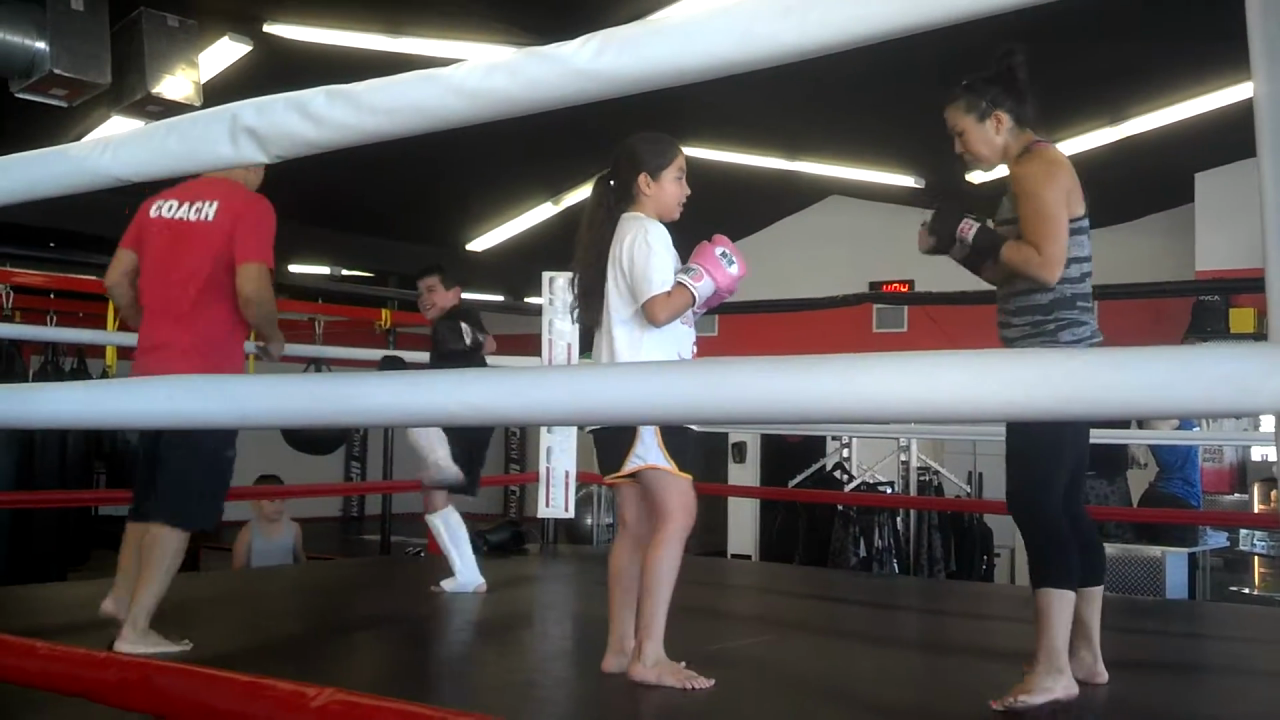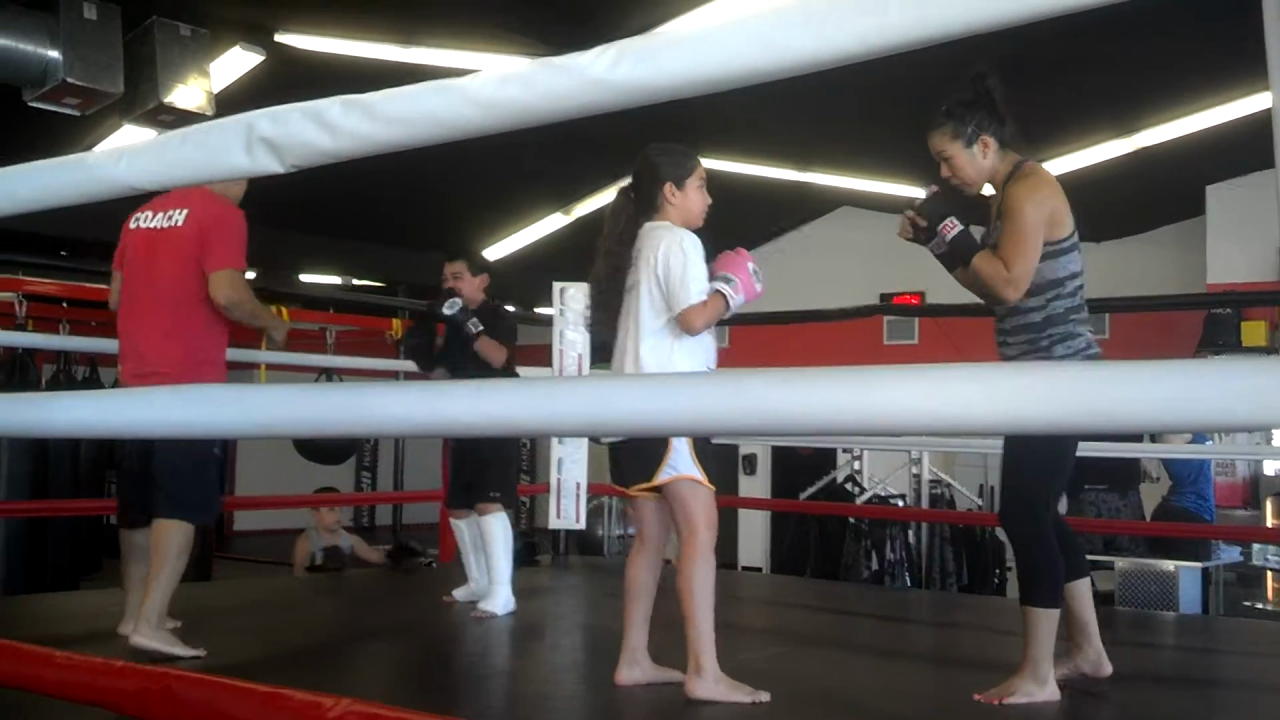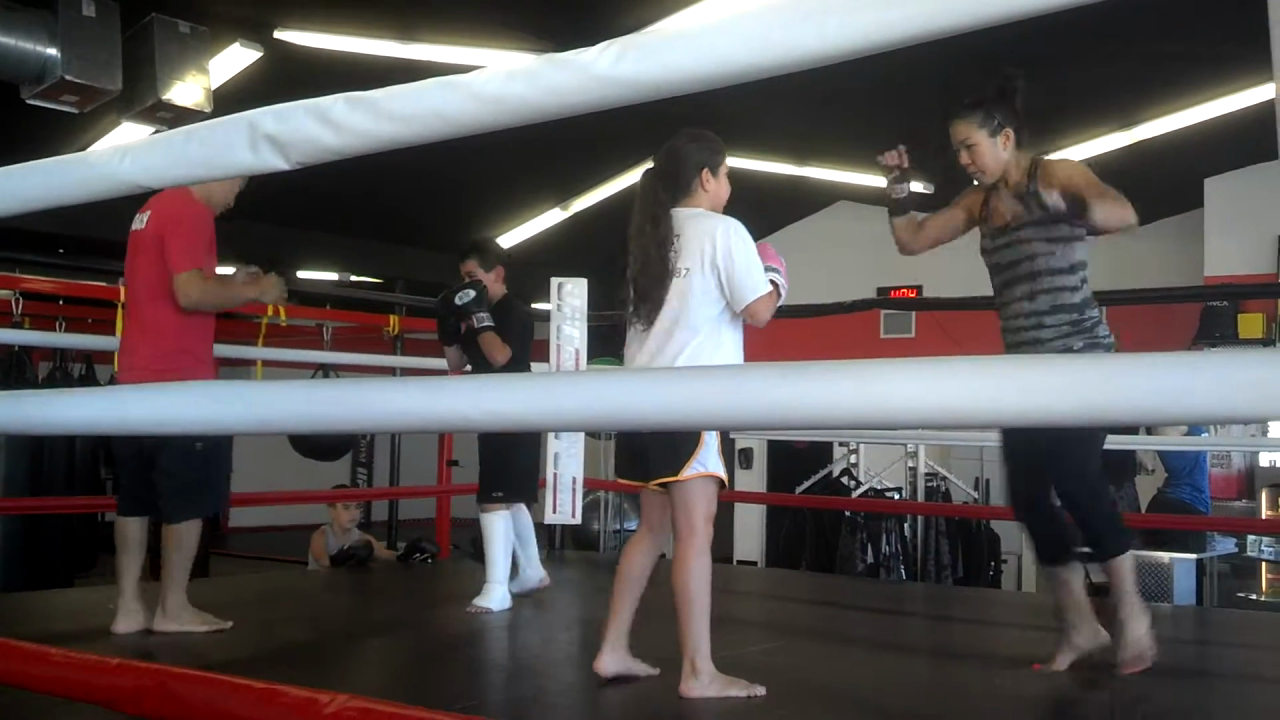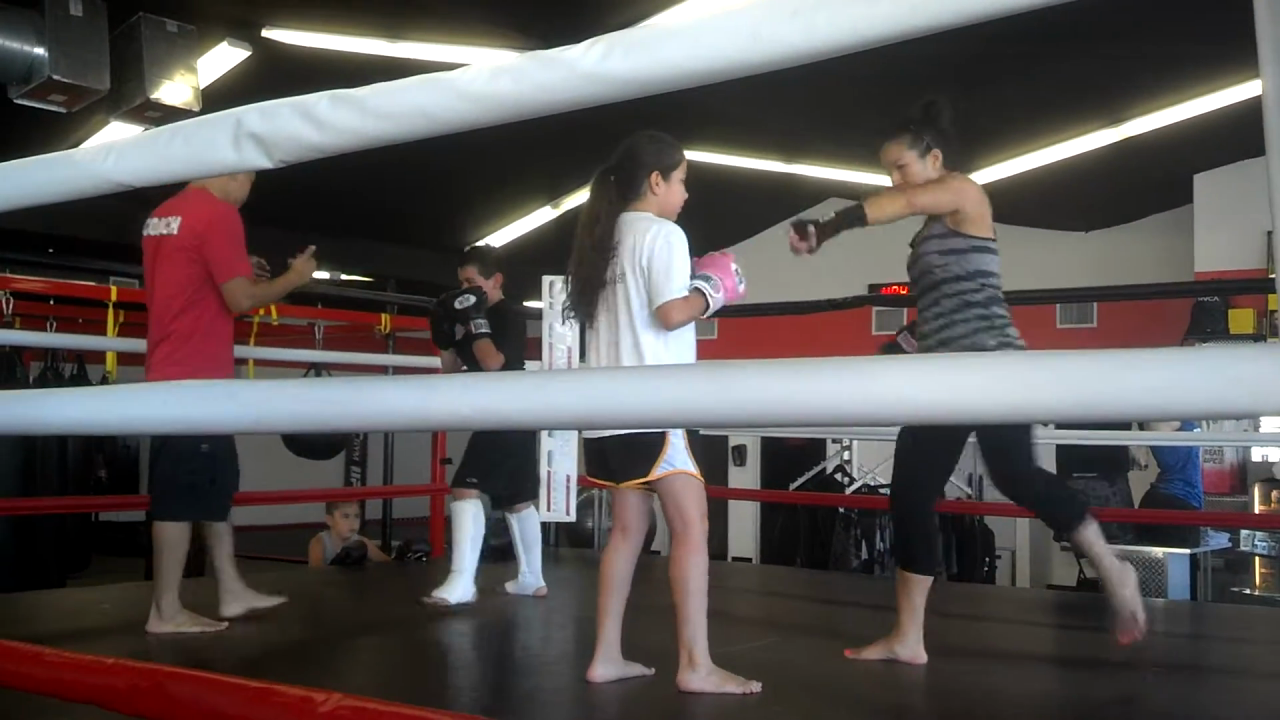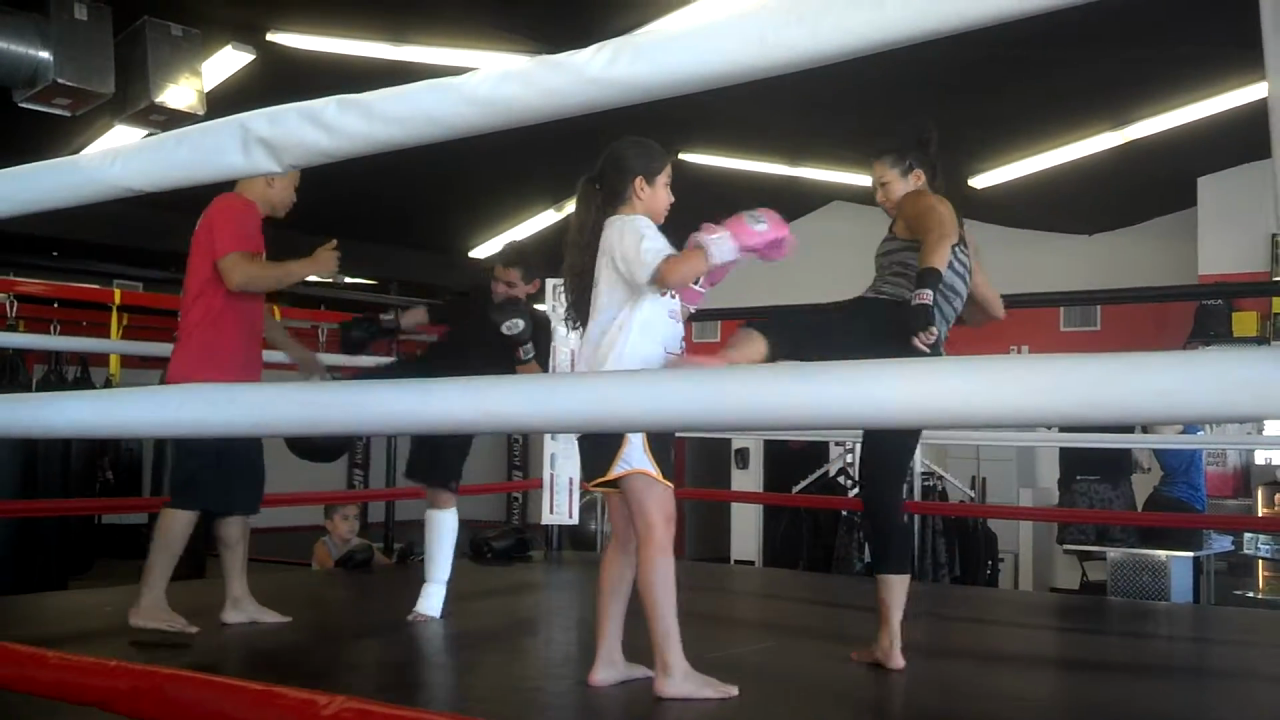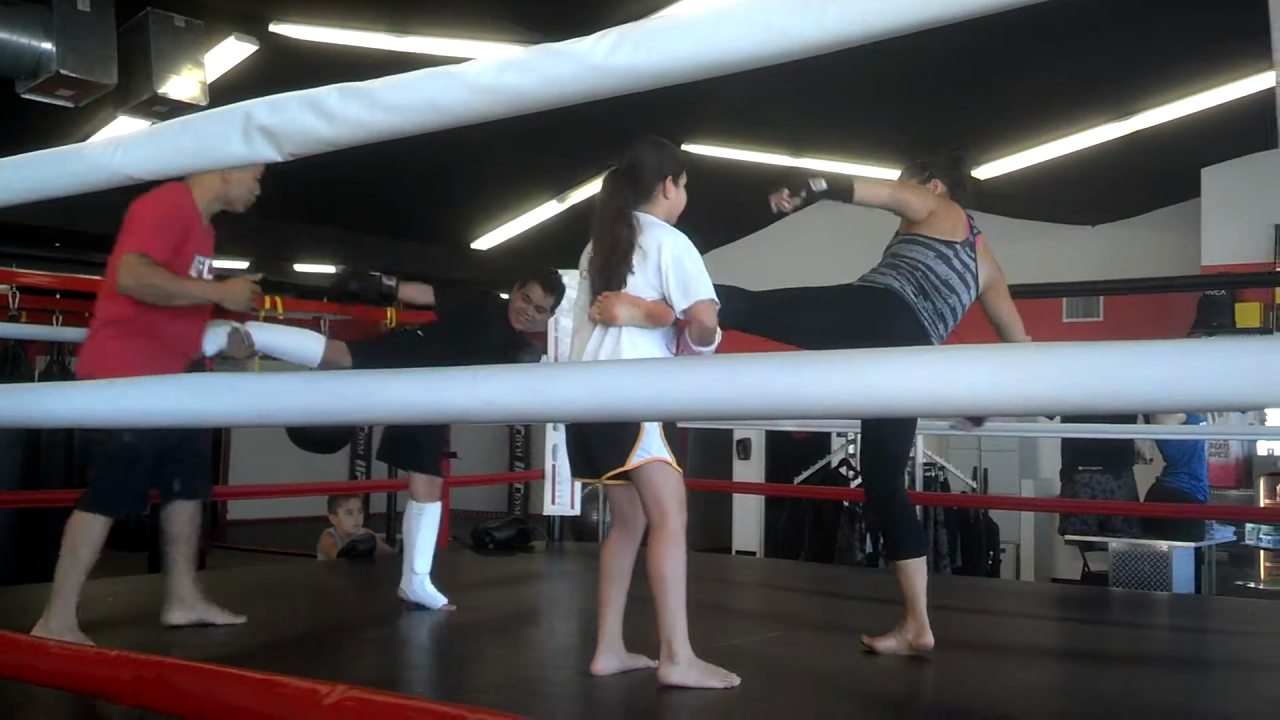
dt=0.5s
person 1, frame 1
left shoulder: (1036, 166)
right shoulder: (1038, 169)
left elbow: (1046, 267)
left wrist: (973, 231)
right wrist: (958, 247)
right hip: (1065, 359)
left knee: (1034, 503)
right knee: (1064, 504)
left ankle: (1053, 671)
right ankle: (1086, 653)
person 1, frame 2
left shoulder: (1029, 187)
right shoulder: (1007, 196)
left elbow: (1010, 287)
right elbow: (990, 287)
left wrist: (954, 227)
right wrist: (935, 241)
left hip: (1055, 373)
left knee: (1024, 515)
right knee: (1039, 512)
left ankle: (1038, 675)
right ankle: (1087, 648)
person 1, frame 3
left shoulder: (1057, 173)
right shoulder: (979, 200)
left elbow: (1123, 214)
right elbow: (910, 241)
left wrist: (1046, 200)
right wrist: (898, 184)
left hip: (1080, 356)
right hip: (1026, 363)
left knee: (1078, 483)
right knee: (1026, 491)
left ankle: (1131, 615)
right ankle: (1081, 625)
person 1, frame 4
left shoulder: (961, 190)
right shoulder: (933, 221)
left elbow: (895, 206)
left wrist: (822, 227)
right wrist: (905, 343)
left hip: (987, 355)
left knee: (1014, 475)
right knee: (910, 494)
left ankle: (1111, 570)
right ankle: (907, 637)
person 1, frame 5
left shoulder: (927, 203)
right shoulder: (960, 240)
left elbow: (935, 247)
right elbow: (994, 309)
left wrist: (922, 300)
left hip: (879, 326)
right hip: (914, 361)
left knee: (772, 330)
right knee: (884, 496)
left ankle: (721, 364)
right ankle: (889, 640)
person 1, frame 6
left shoulder: (935, 207)
right shoulder: (986, 261)
left elbow: (886, 193)
right elbow: (1018, 343)
left wrist: (812, 189)
left hip: (873, 311)
right hip: (909, 348)
left knee: (749, 305)
right knee: (885, 485)
right ankle: (917, 625)
person 2, frame 1
left shoulder: (627, 232)
right shoulder: (646, 232)
right elbow: (659, 310)
left wrist: (704, 291)
right wrist: (705, 276)
right hip: (642, 401)
left knee: (638, 523)
right knee: (676, 516)
left ankle: (622, 647)
right ankle: (650, 655)
person 2, frame 2
left shoulder: (639, 246)
right shoulder: (678, 241)
right elbow: (695, 318)
left wrist: (717, 291)
right wrist: (733, 287)
left knee: (652, 536)
right knee: (699, 529)
left ankle: (634, 659)
right ankle: (705, 671)
person 2, frame 3
left shoulder: (654, 234)
right shoulder: (723, 230)
right elbow: (758, 311)
right wrist: (776, 277)
left knee: (653, 529)
right knee: (696, 531)
left ankle: (612, 649)
right ankle: (699, 671)
person 2, frame 4
left shoulder: (610, 237)
right shoulder: (662, 234)
right elbow: (672, 313)
left wrist: (700, 287)
right wrist: (716, 287)
left knee: (627, 528)
right knee: (690, 526)
left ankle: (606, 655)
right ankle: (695, 664)
person 2, frame 5
left shoulder: (616, 234)
right shoulder: (631, 229)
left elbow: (657, 307)
right elbow: (674, 273)
left wrist: (705, 256)
right wrist: (732, 239)
left hip: (620, 405)
right hip: (623, 404)
left knee: (628, 534)
right knee: (657, 528)
left ankle: (608, 658)
right ankle: (672, 668)
person 2, frame 6
left shoulder: (600, 242)
right shoulder: (668, 241)
right elbow: (700, 318)
right wrist: (700, 343)
left knee: (629, 520)
right knee: (669, 516)
left ankle: (609, 648)
right ankle: (678, 657)
person 3, frame 1
left shoulder: (158, 201)
right shoulder: (250, 207)
left elbow: (116, 280)
right elbow: (252, 290)
right wrist: (271, 336)
left hip: (150, 370)
right hip: (205, 374)
left knee: (152, 496)
right knee: (182, 507)
left ankle: (121, 597)
right ankle: (135, 629)
person 3, frame 2
left shoulder: (144, 213)
right shoulder: (222, 213)
left elbow: (116, 298)
right elbow: (225, 294)
right wrist: (269, 323)
left hip: (137, 382)
right hip: (190, 383)
left knee: (138, 503)
right knee: (182, 504)
left ankle: (135, 612)
right ankle: (149, 622)
person 3, frame 3
left shoulder: (154, 209)
right shoulder: (191, 212)
right elbow: (190, 294)
left wrist: (231, 286)
right wrist: (256, 290)
left hip: (140, 379)
right hip: (180, 381)
left knee: (137, 498)
right knee: (189, 498)
left ankle: (128, 607)
right ankle: (173, 607)
person 3, frame 4
left shoulder: (162, 215)
right shoulder: (218, 215)
right elbow: (240, 300)
left wrist: (236, 271)
right wrist: (293, 277)
left hip: (172, 375)
right hip: (195, 379)
left knee: (212, 486)
right knee: (181, 496)
left ankle: (233, 591)
right ankle: (166, 611)
person 3, frame 5
left shoulder: (235, 216)
right shoulder: (235, 209)
right elbow: (240, 277)
left wrist: (293, 348)
right wrist: (310, 266)
left hip: (227, 379)
right hip: (209, 378)
left knee: (235, 491)
right knee: (195, 491)
left ankle: (237, 600)
right ankle: (149, 601)
person 3, frame 6
left shoulder: (200, 226)
right shoulder: (164, 204)
right elbow: (128, 278)
left wrist: (226, 341)
right wrist: (217, 292)
left hip: (162, 377)
right hip: (119, 374)
left knee: (188, 479)
right knee: (107, 497)
left ankle: (186, 598)
right ankle: (55, 621)
person 4, frame 1
left shoulder: (459, 319)
right shoulder: (444, 331)
left elbow: (490, 345)
left wrist: (473, 340)
right knee: (434, 501)
left ankle: (443, 465)
right ankle: (469, 577)
person 4, frame 2
left shoulder: (497, 315)
right shoulder: (456, 327)
left elbow: (498, 358)
right elbow: (442, 379)
left wrist: (468, 320)
right wrist: (423, 356)
left knee: (489, 504)
right knee: (459, 508)
left ankle: (501, 593)
right ankle: (479, 583)
person 4, frame 3
left shoulder: (515, 311)
right shoulder: (486, 312)
left elbow: (499, 357)
right elbow: (456, 364)
left wrist: (478, 314)
right wrist: (449, 326)
left knee: (494, 500)
right knee: (510, 500)
left ankle: (497, 588)
right ankle: (532, 571)
person 4, frame 4
left shoulder: (508, 317)
right shoulder: (480, 319)
left elbow: (493, 364)
right elbow: (452, 367)
left wrist: (475, 320)
right wrist: (444, 333)
left knee: (466, 490)
right knee: (517, 500)
left ankle: (461, 582)
right ankle: (531, 578)
person 4, frame 5
left shoulder: (536, 326)
right shoulder: (476, 301)
right elbow: (428, 314)
left wrist: (522, 341)
right wrist: (383, 323)
right hip: (419, 377)
left knee: (442, 495)
left ankle: (433, 592)
person 4, frame 6
left shoulder: (521, 350)
right shoulder: (485, 305)
right elbow: (434, 296)
right wrist: (381, 286)
left knee: (427, 487)
right knee: (340, 353)
left ankle: (415, 581)
right ankle: (246, 334)
